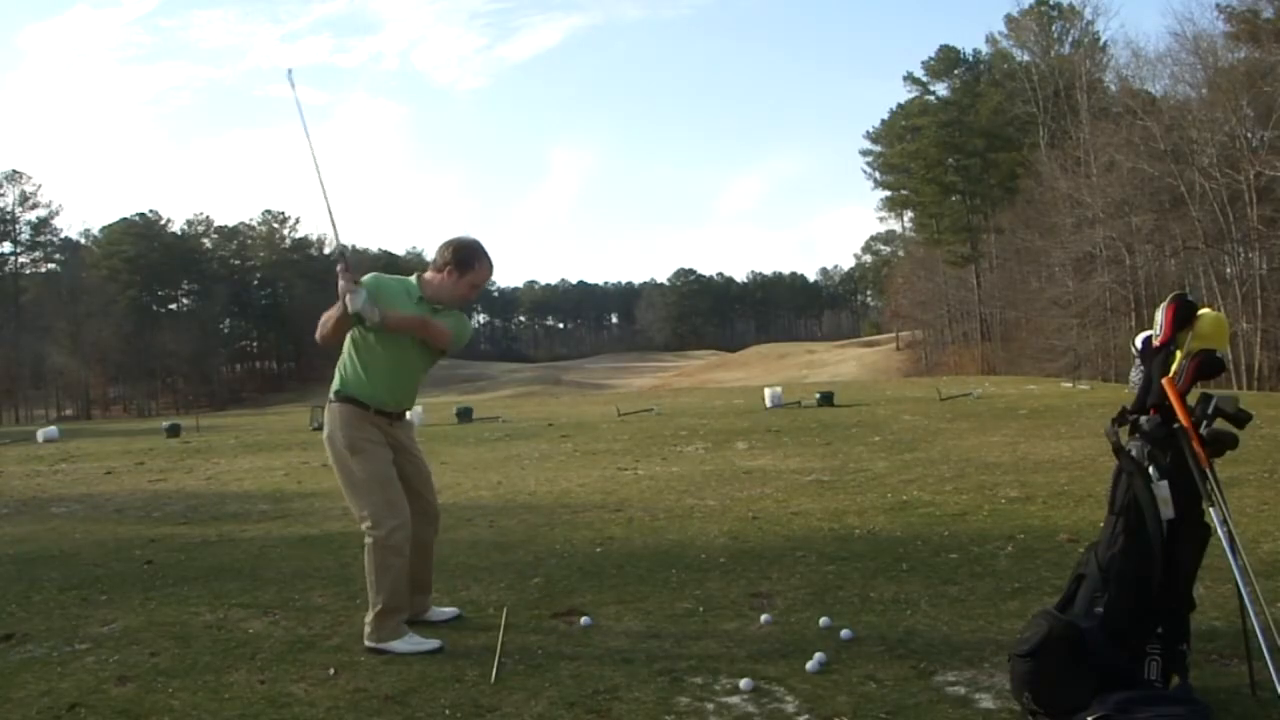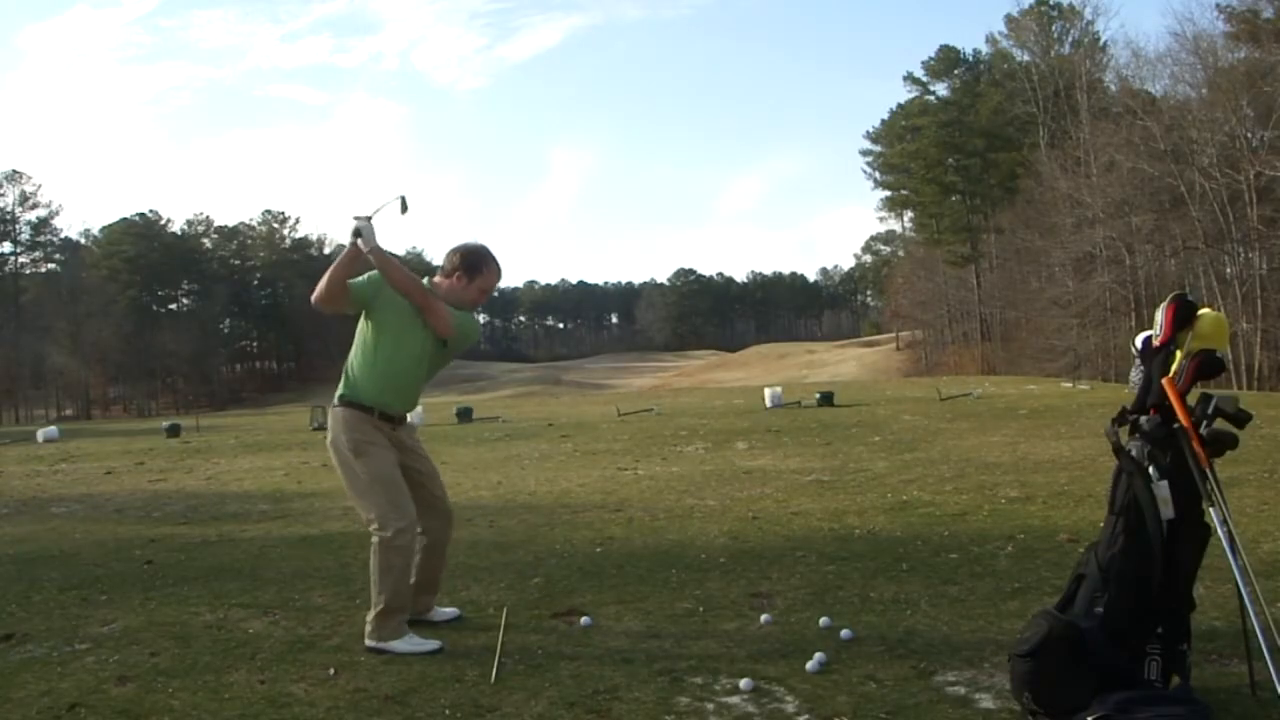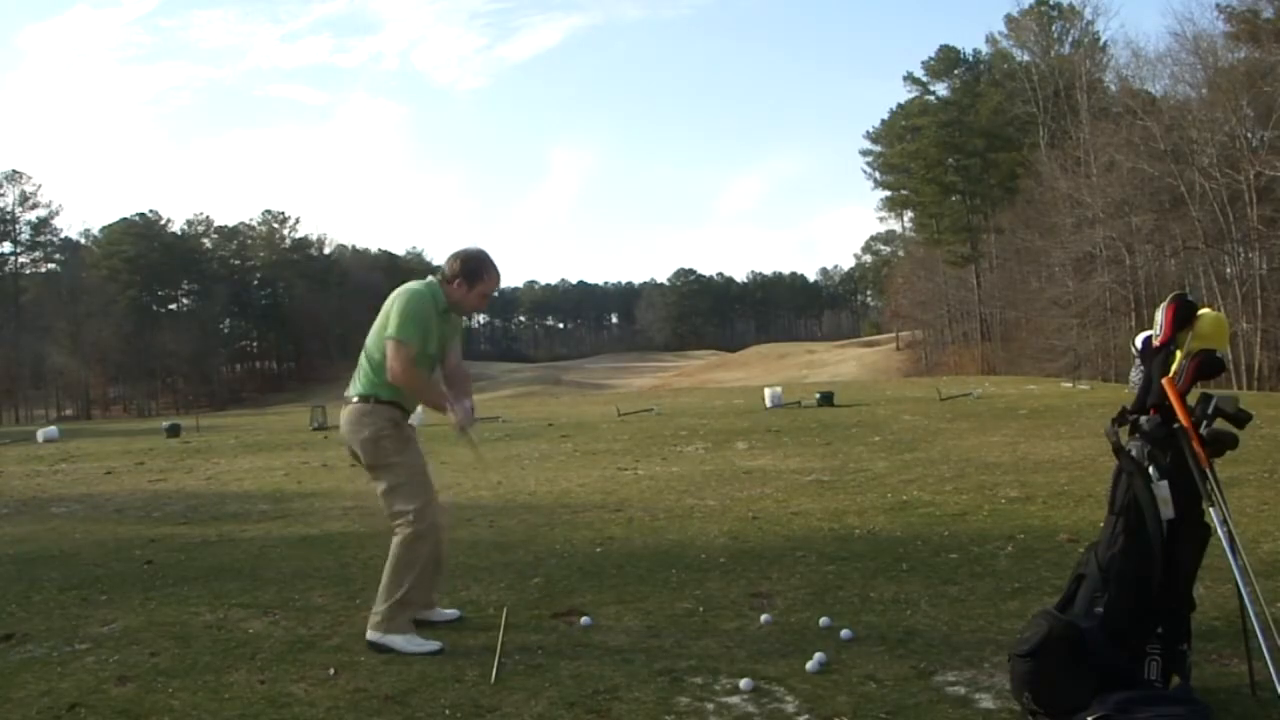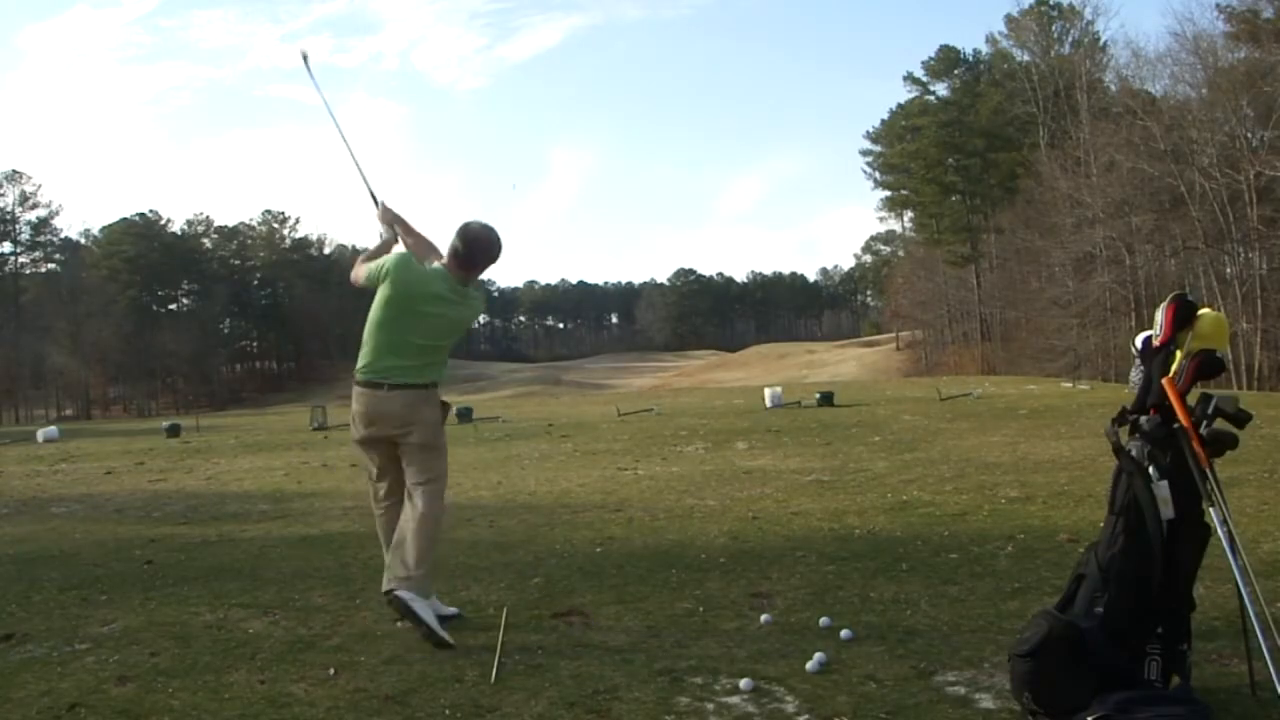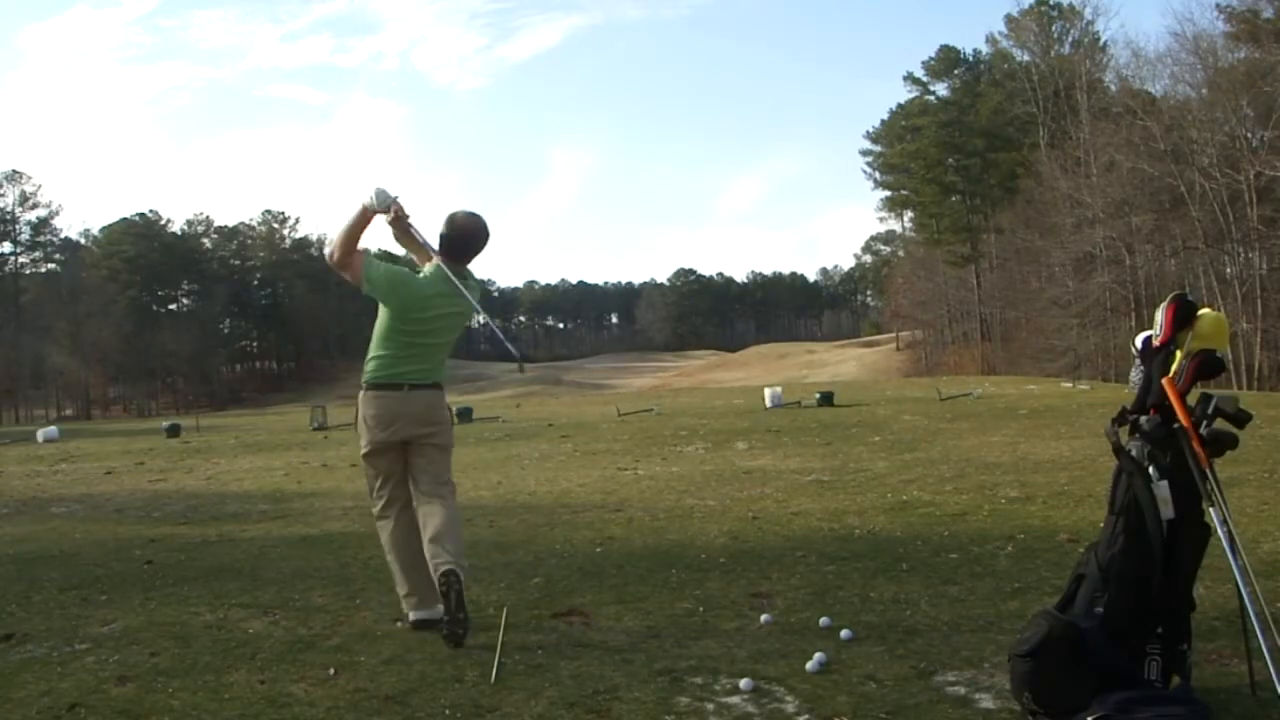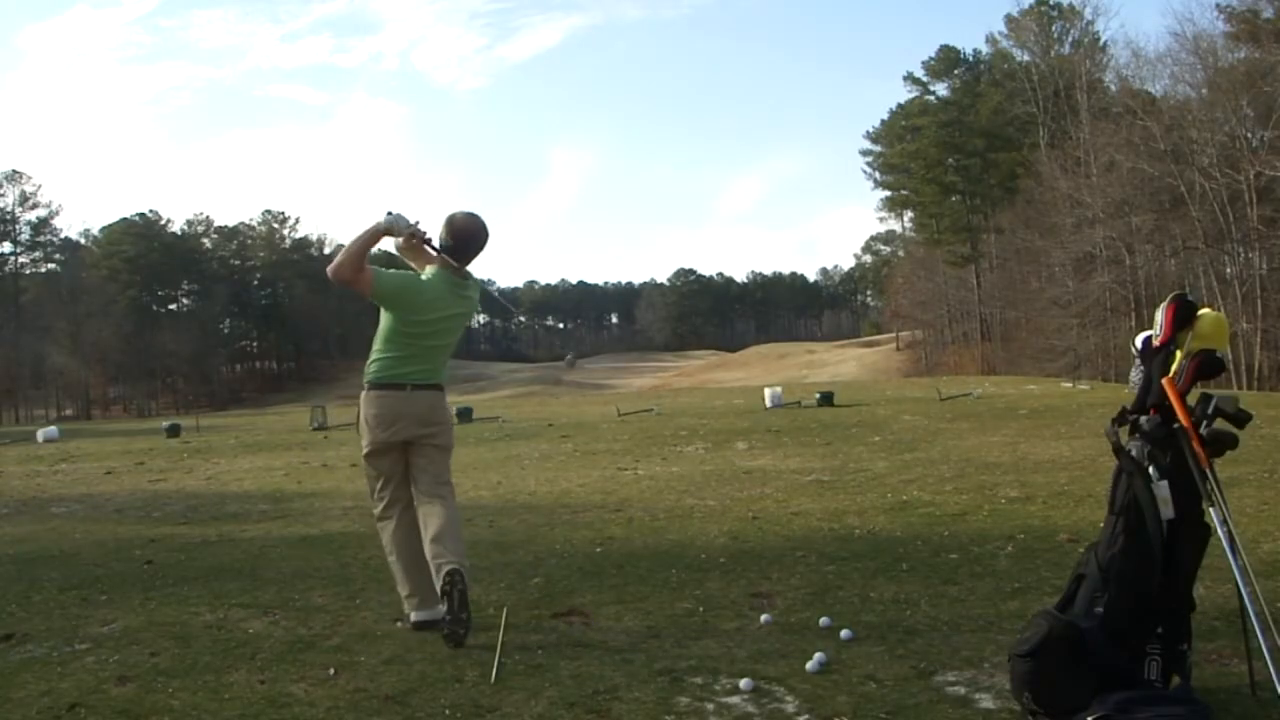
dt=0.2s
person 1, frame 1
left shoulder: (457, 324)
right shoulder: (377, 286)
left elbow: (422, 328)
right elbow: (325, 334)
left wrist: (377, 314)
right wrist: (347, 303)
left hip: (395, 424)
right hip: (352, 420)
left knee: (423, 515)
right knee: (389, 524)
left ankle: (415, 605)
right ankle: (384, 631)
person 1, frame 2
left shoulder: (465, 327)
right shoulder: (383, 284)
left elbow: (420, 301)
right elbow: (323, 300)
left wrist: (376, 253)
right wrist: (354, 250)
left hip: (396, 426)
right hip: (355, 424)
left knee: (437, 513)
right knee: (395, 522)
left ankle: (418, 602)
right ankle: (385, 629)
person 1, frame 3
left shoulder: (448, 320)
right shoulder: (413, 299)
left elbow: (456, 373)
right elbow: (399, 371)
left wrist: (460, 402)
right wrist: (448, 403)
left hip: (367, 416)
right hip: (379, 419)
left knee: (417, 510)
right knee: (417, 518)
left ankle: (418, 602)
right ankle: (388, 625)
person 1, frame 4
left shoulder: (401, 270)
right shoulder: (470, 299)
left elbow: (358, 273)
left wrist: (388, 240)
right wrist: (400, 226)
left hip: (369, 400)
right hip: (419, 402)
left knee: (389, 497)
right knee: (426, 494)
left ankle: (412, 584)
right ankle: (409, 585)
person 1, frame 5
left shoulder: (404, 286)
right shoulder: (468, 290)
left elbow: (336, 257)
right elbow: (434, 261)
left wrist: (371, 209)
right wrist: (403, 226)
left hip: (381, 402)
right hip: (429, 402)
left knee: (392, 505)
right knee: (436, 494)
left ankle: (420, 603)
right ankle: (446, 570)
person 1, frame 6
left shoulder: (410, 288)
right shoulder: (469, 291)
left elbow: (339, 271)
right elbow: (434, 265)
left wrist: (383, 227)
right wrist: (409, 242)
left hip: (382, 403)
right hip: (430, 403)
left knee: (392, 506)
right knee: (435, 495)
left ankle: (421, 603)
right ankle: (449, 570)
